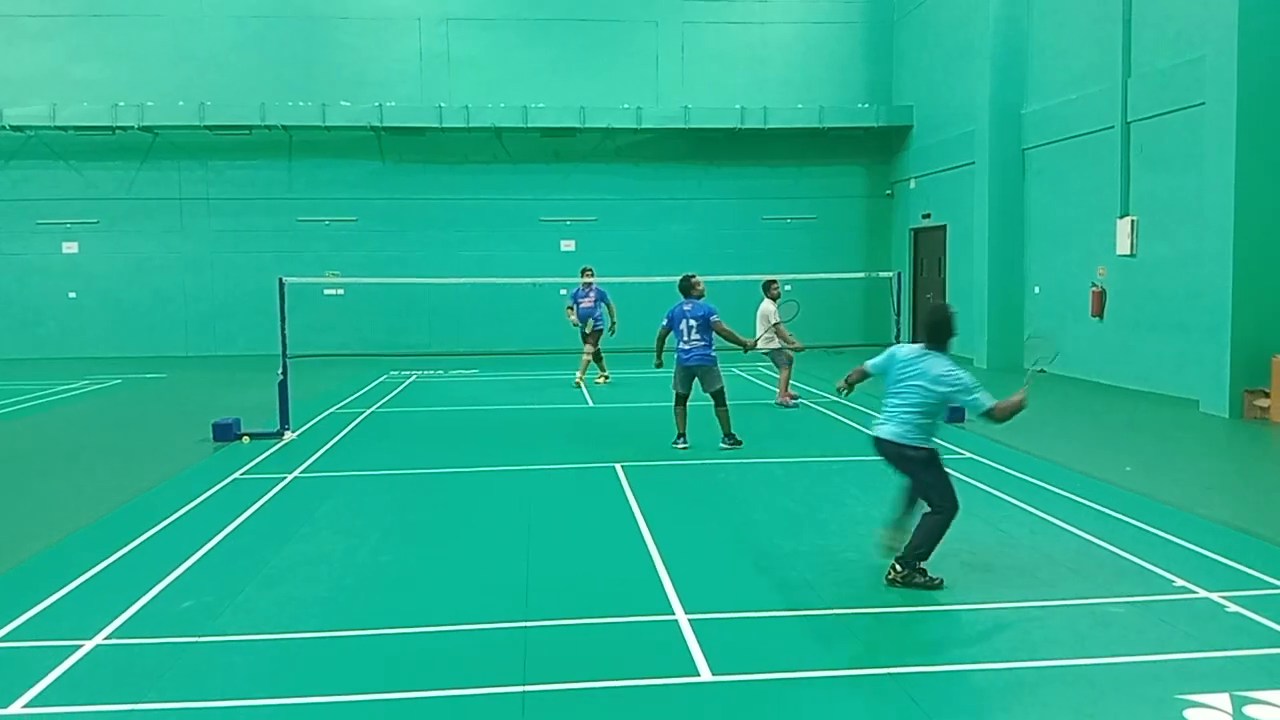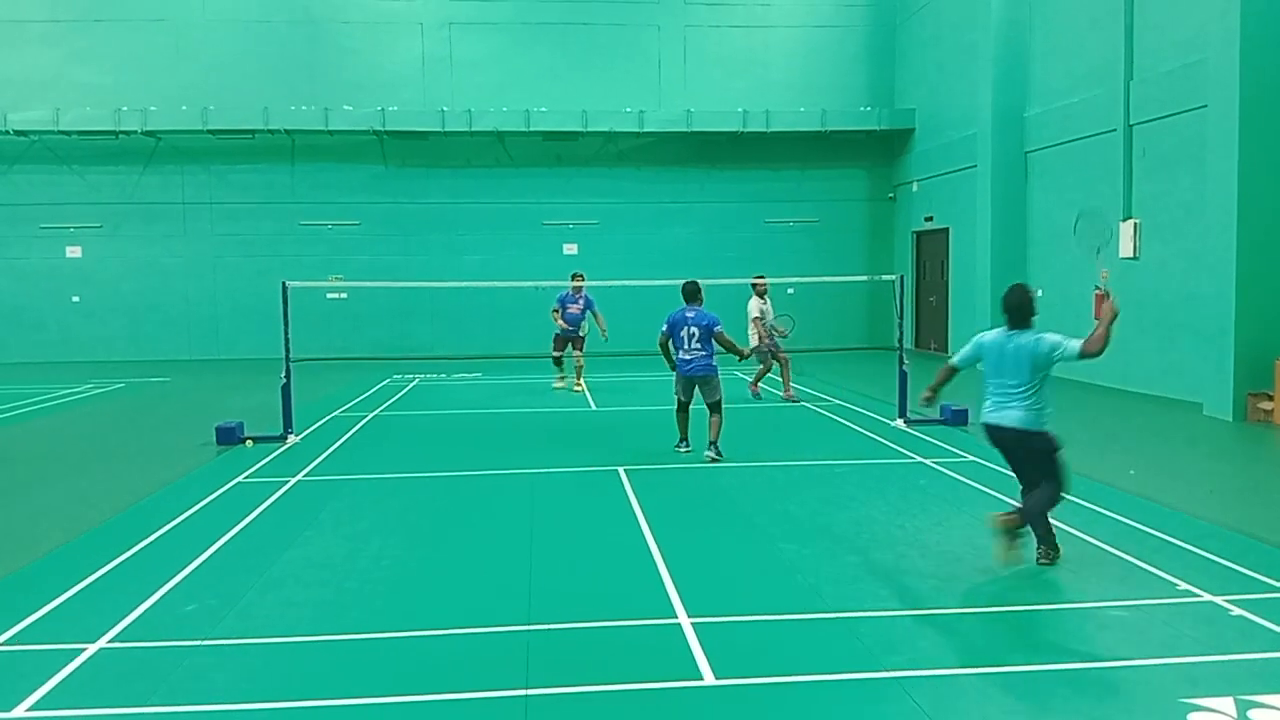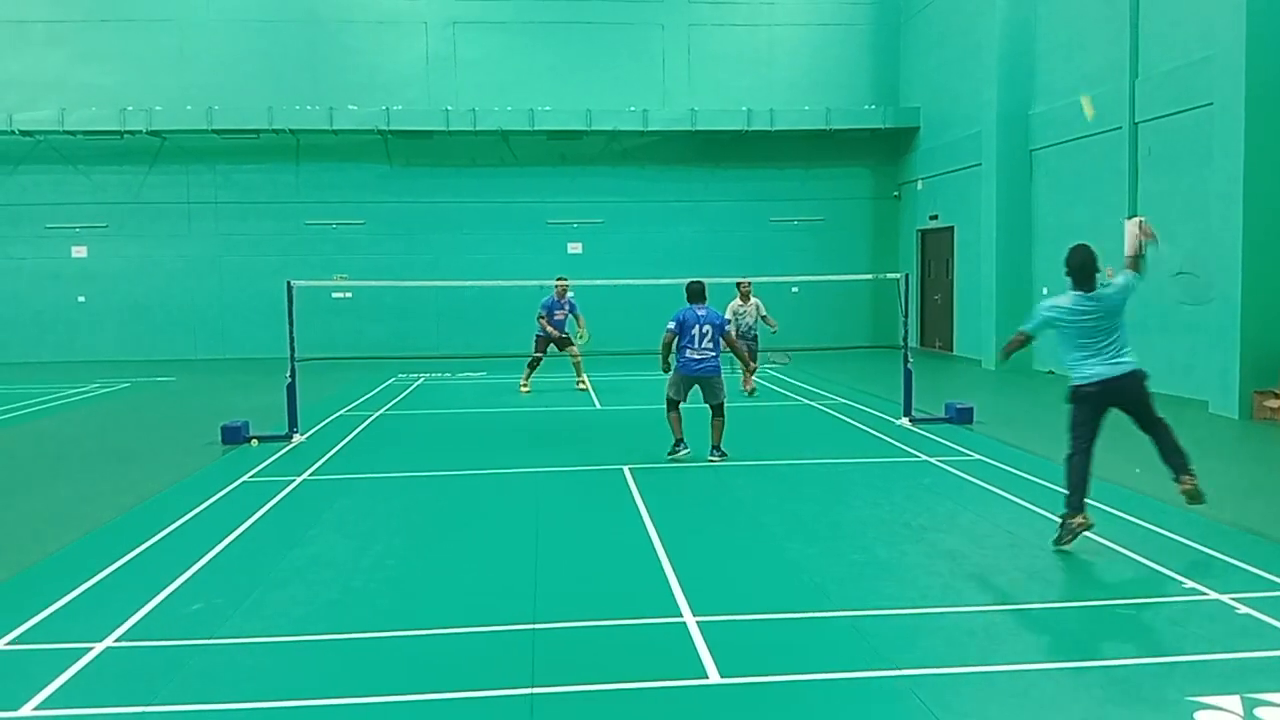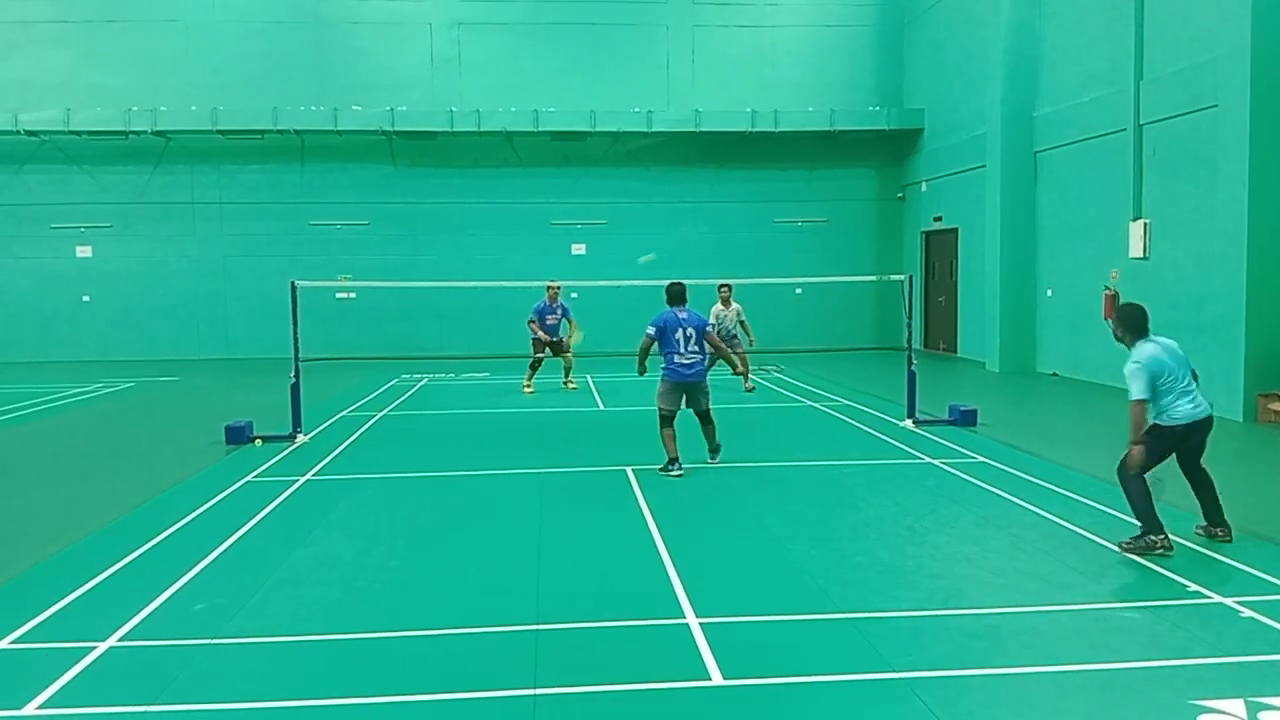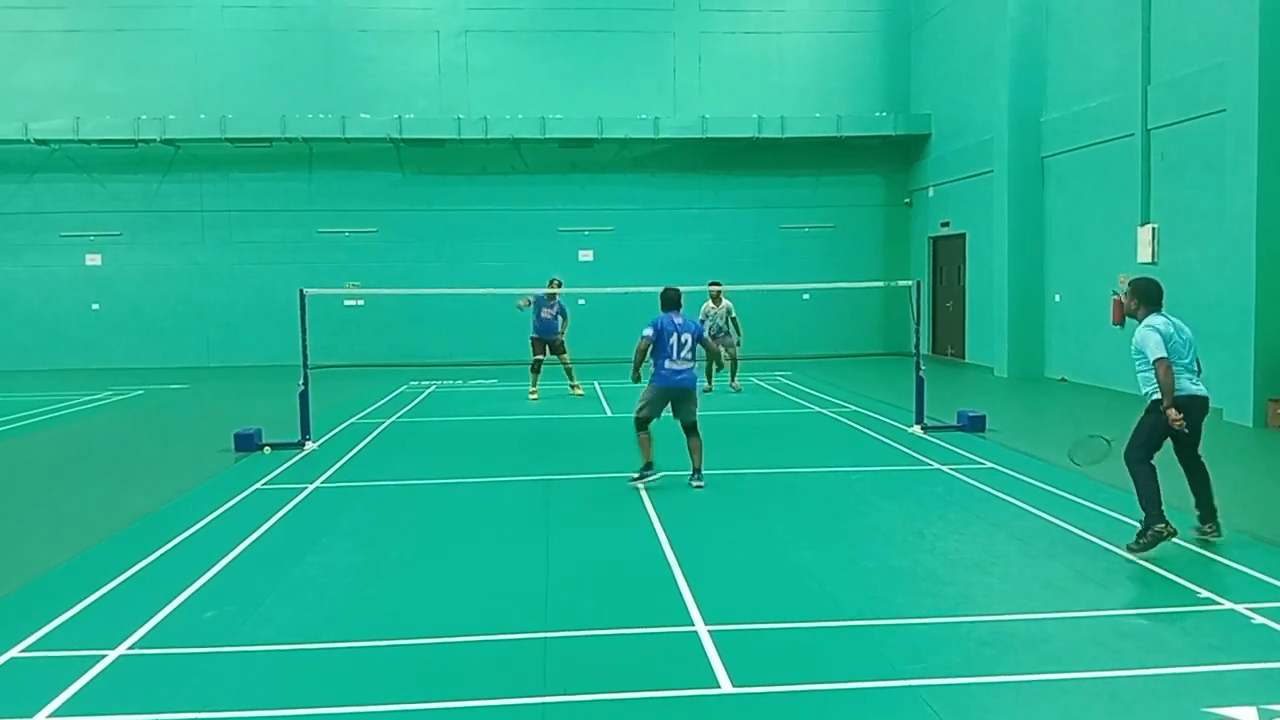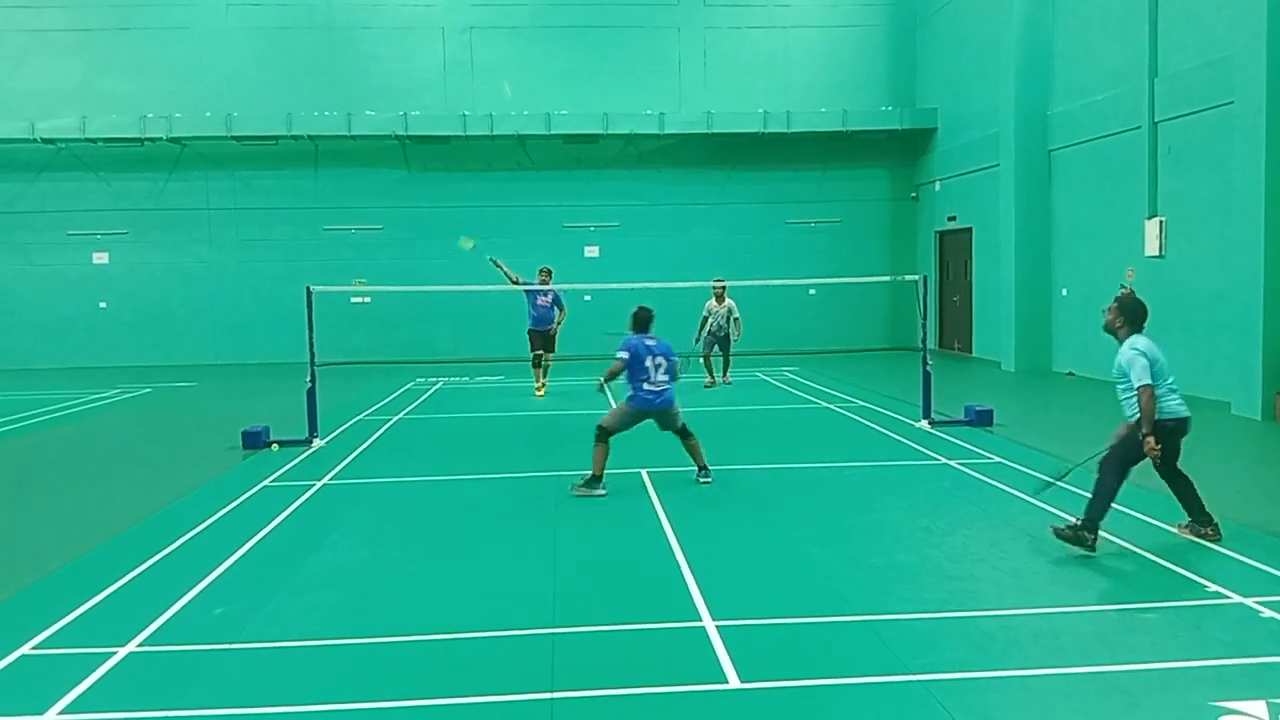
dt=0.3s
person 1, frame 1
left shoulder: (898, 353)
right shoulder: (953, 377)
left elbow: (864, 370)
right elbow: (997, 413)
left wrist: (846, 384)
right wrist: (1018, 403)
left hip: (883, 437)
right hip: (910, 446)
left knee: (921, 481)
right knee: (945, 507)
left ankle: (896, 530)
right ankle: (904, 569)
person 1, frame 2
left shoulder: (985, 340)
right shoulder: (1043, 343)
left elbow: (951, 367)
right elbow: (1093, 349)
left wrist: (932, 391)
right wrist: (1108, 318)
left hip: (993, 424)
right hip: (1026, 428)
left knee: (1032, 483)
right knee: (1053, 484)
left ankle: (1046, 545)
right ankle: (1012, 521)
person 1, frame 3
left shoulder: (1053, 308)
right shoulder: (1113, 294)
left elbow: (1022, 337)
right elbow: (1134, 269)
left wrist: (1004, 353)
right wrist: (1140, 240)
left hip: (1087, 387)
right hip: (1126, 378)
left knee: (1080, 450)
right knee: (1155, 426)
left ankle: (1074, 514)
right ankle: (1185, 477)
person 1, frame 4
left shoulder: (1137, 363)
right shoulder: (1169, 345)
left elbow: (1139, 406)
right elbow: (1193, 377)
left wrist: (1136, 444)
left hip: (1173, 425)
right hip: (1202, 417)
left knee: (1128, 472)
right knee: (1192, 468)
left ankle: (1154, 535)
right ankle: (1218, 526)
person 1, frame 5
left shoulder: (1147, 330)
right shoulder: (1177, 325)
left elbow: (1163, 367)
left wrist: (1169, 406)
left hip: (1174, 402)
right hip: (1197, 399)
left knee: (1136, 455)
right knee: (1190, 458)
left ankle: (1156, 523)
right ankle: (1209, 522)
person 1, frame 6
left shoulder: (1132, 351)
right shoulder: (1144, 345)
left elbow: (1146, 393)
left wrist: (1147, 434)
right wrist: (1129, 427)
left hip: (1162, 421)
right hip: (1176, 418)
left knee: (1111, 466)
right knee: (1169, 469)
left ankle: (1087, 530)
right ankle: (1204, 524)
person 2, frame 1
left shoulder: (673, 311)
right shoulder: (706, 308)
left elbow: (661, 336)
right elbow: (723, 331)
left wrist: (658, 357)
right wrist: (745, 343)
left hip: (683, 361)
right hip: (705, 360)
left knee: (680, 399)
right knee: (719, 398)
left ankle: (681, 437)
right ankle: (727, 436)
person 2, frame 2
left shoulder: (674, 316)
right shoulder: (709, 317)
left elbow: (662, 342)
right elbow: (725, 342)
left wrist: (671, 361)
right wrist: (742, 353)
left hip: (683, 370)
right hip: (706, 370)
left knee: (682, 405)
right knee: (715, 409)
left ankle: (683, 441)
right ankle: (712, 446)
person 2, frame 3
left shoulder: (680, 315)
right shoulder: (717, 317)
left elbow: (667, 340)
right elbow: (733, 344)
left wrist: (665, 362)
right wrist: (748, 364)
left hip: (685, 369)
right hip: (711, 370)
left knee: (672, 404)
right knee: (717, 409)
left ankle: (680, 443)
right ankle: (715, 450)
person 2, frame 4
left shoulder: (661, 319)
right shoulder: (699, 319)
left elbow: (645, 345)
right elbow: (717, 345)
left wrist: (641, 365)
right wrist: (735, 366)
left hip: (672, 376)
right hip: (697, 375)
left knee: (666, 419)
right knee: (704, 415)
left ankle: (674, 462)
right ankle: (713, 451)
person 2, frame 5
left shoulder: (658, 322)
right shoulder: (695, 325)
left elbow: (642, 347)
right elbow: (713, 350)
left wrist: (635, 370)
right wrist: (718, 358)
left hip: (664, 382)
right hip: (688, 383)
left knee: (641, 421)
right knee: (690, 429)
left ankle: (648, 467)
right ankle: (697, 474)
person 2, frame 6
left shoulder: (630, 343)
right shoulder: (665, 345)
left elbow: (617, 368)
right elbow: (672, 373)
left wrist: (604, 380)
left hip: (638, 402)
right hip: (665, 401)
left knee: (602, 432)
right knee: (684, 432)
left ankle: (595, 481)
right ankle: (703, 470)
